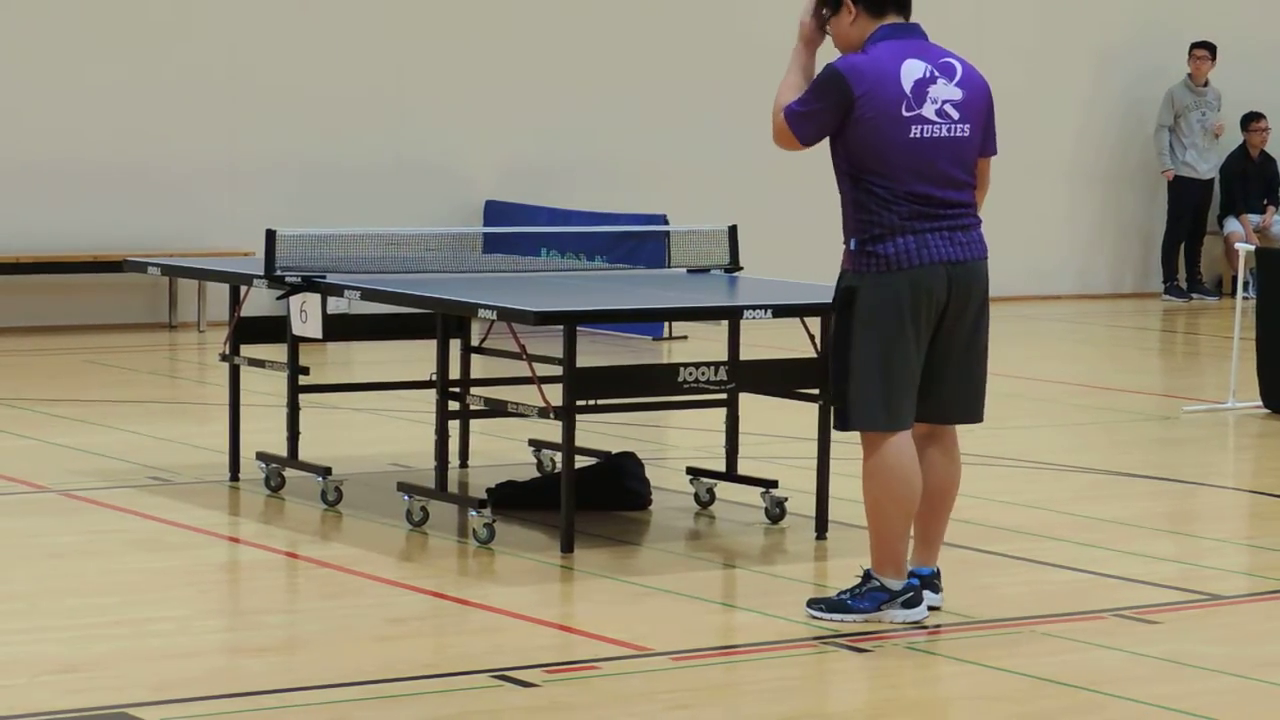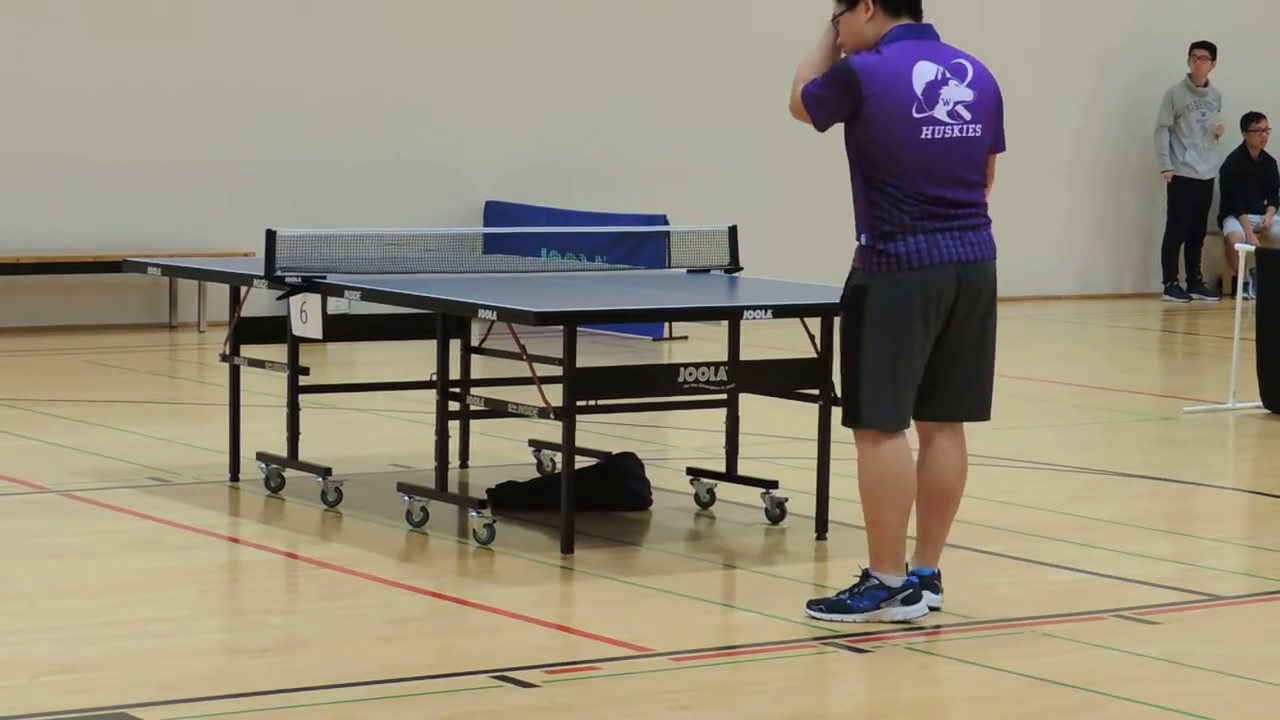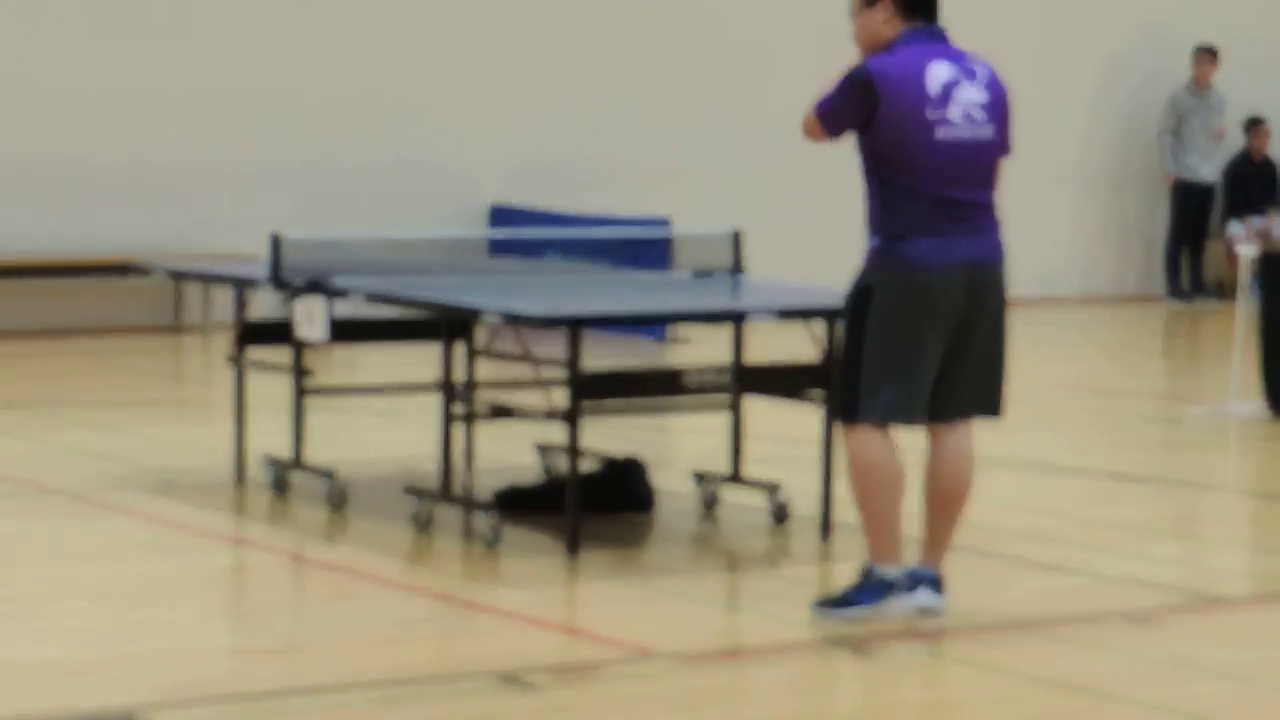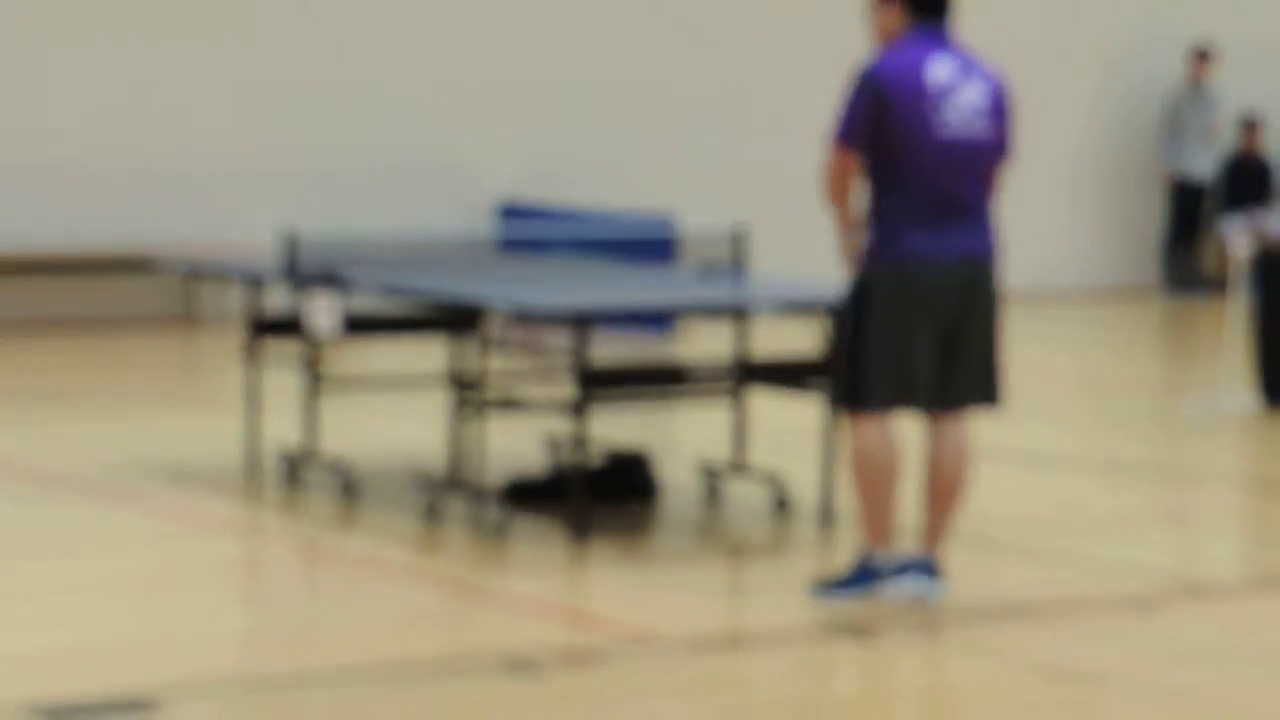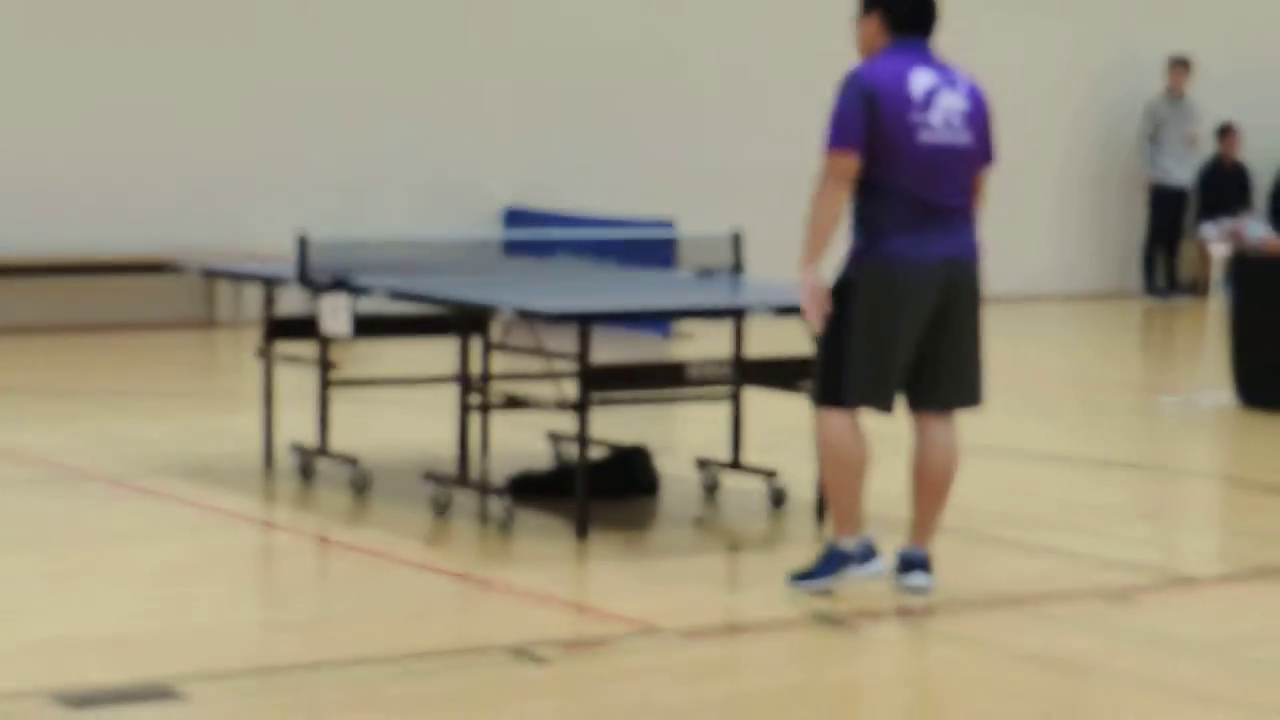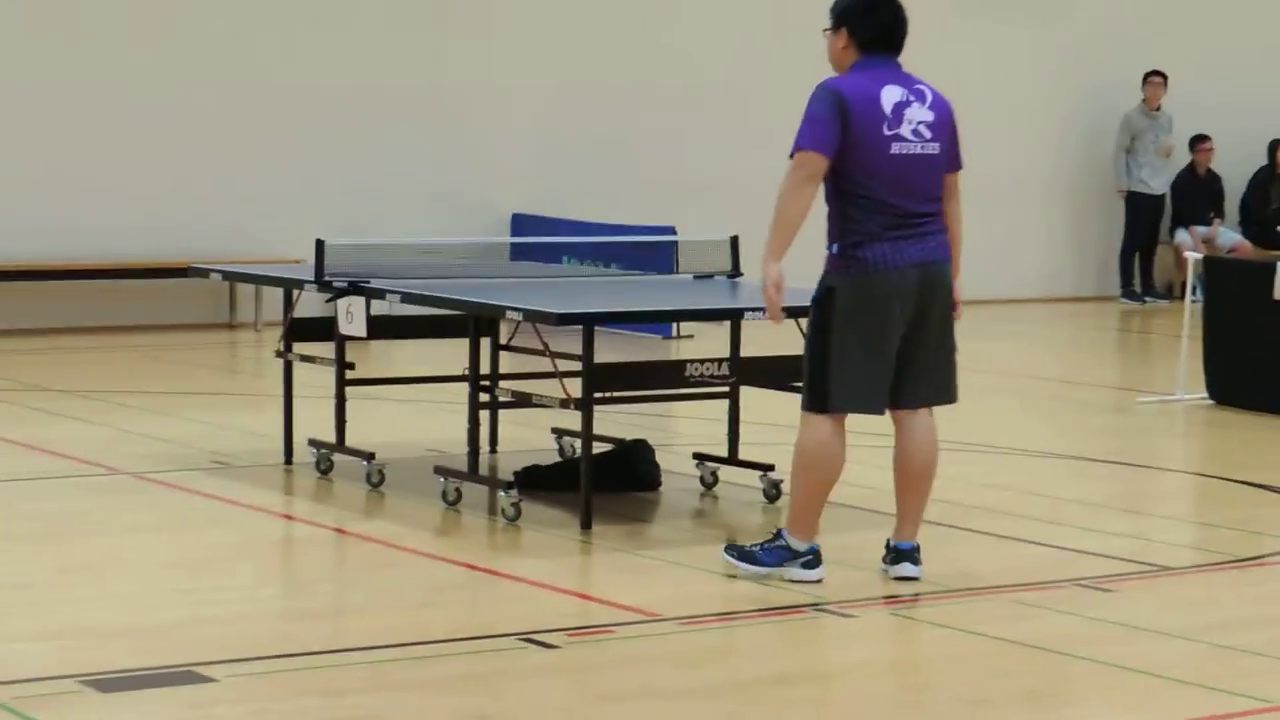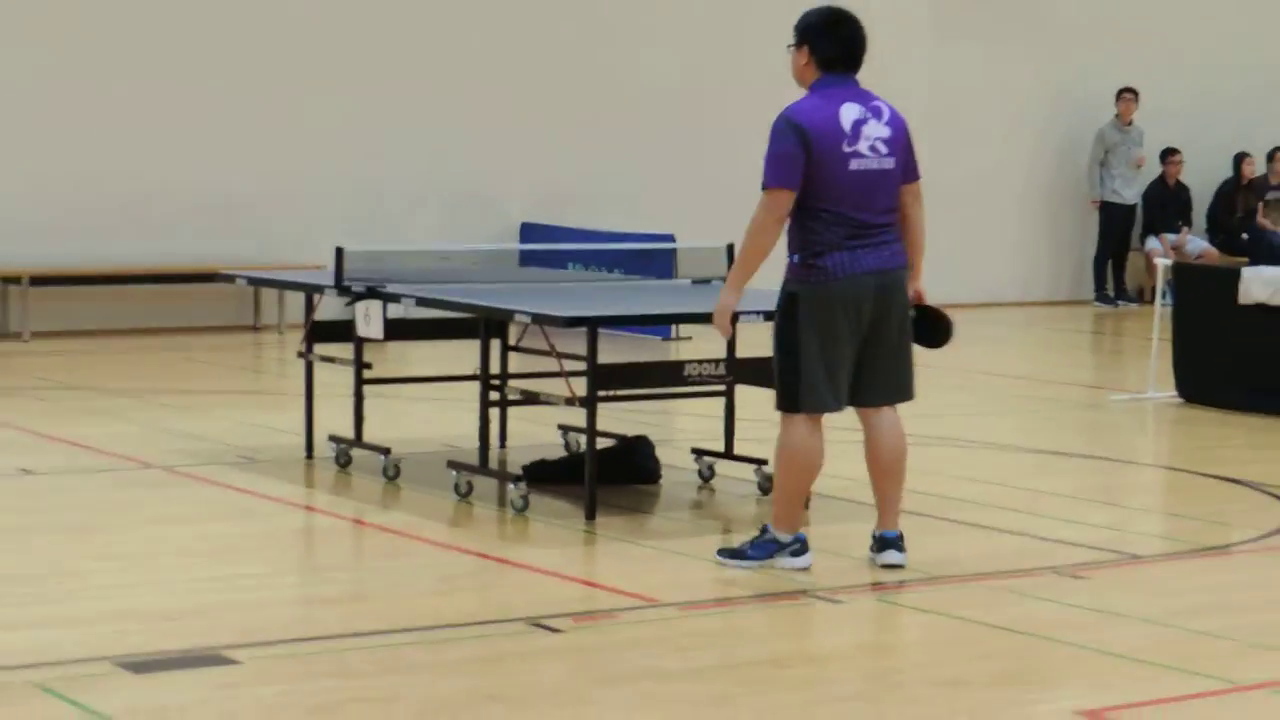
dt=0.2s
person 1, frame 1
left shoulder: (850, 75)
right shoulder: (968, 76)
left elbow: (785, 133)
left hip: (887, 271)
right hip: (964, 265)
left knee: (886, 429)
right knee: (936, 425)
left ankle: (892, 585)
right ankle: (925, 572)
person 1, frame 2
left shoulder: (863, 73)
right shoulder: (978, 75)
left elbow: (800, 102)
left hip: (897, 269)
right hip: (972, 264)
left knee: (880, 426)
right knee: (943, 424)
left ankle: (889, 582)
right ankle: (925, 572)
person 1, frame 3
left shoulder: (879, 75)
right shoulder: (987, 79)
left elbow: (814, 126)
left hip: (907, 270)
right hip: (980, 266)
left knee: (866, 417)
right knee: (952, 422)
left ankle: (886, 573)
right ankle: (930, 572)
person 1, frame 4
left shoulder: (885, 73)
right shoulder: (987, 80)
left elbow: (840, 172)
left wrist: (849, 226)
left hip: (903, 264)
right hip: (971, 260)
left knee: (866, 407)
right knee: (949, 412)
left ankle: (882, 558)
right ankle: (928, 558)
person 1, frame 5
left shoulder: (867, 83)
right shoulder: (967, 91)
left elbow: (839, 178)
right elbow: (975, 187)
left wrist: (811, 265)
left hip: (887, 268)
right hip: (956, 266)
left knee: (837, 402)
right knee: (936, 413)
left ankle: (850, 544)
right ankle: (918, 554)
person 1, frame 6
left shoulder: (838, 95)
right shoulder: (934, 101)
left elbow: (805, 177)
right elbow: (950, 195)
left wrist: (773, 260)
right wrist: (952, 273)
left hip: (863, 274)
right hip: (928, 271)
left knee: (824, 411)
right knee: (915, 410)
left ankle: (799, 546)
right ankle: (905, 546)
person 1, frame 7
left shoulder: (799, 120)
right shoulder: (890, 117)
left elbow: (774, 210)
right elbow: (910, 204)
left wrist: (734, 284)
right wrist: (914, 276)
left hip: (823, 281)
right hip: (884, 278)
left knee: (802, 412)
right knee: (880, 408)
left ankle: (785, 537)
right ankle: (889, 535)
person 2, frame 1
left shoulder: (1216, 95)
right shoulder: (1175, 93)
right elbow: (1162, 129)
left wrist: (1218, 131)
right wrist: (1166, 164)
left hip: (1207, 174)
right hip: (1182, 173)
left knee: (1198, 232)
right knee: (1177, 230)
left ankle: (1194, 282)
right ankle: (1170, 284)
person 2, frame 2
left shoulder: (1216, 96)
right shoulder: (1175, 93)
right elbow: (1161, 129)
left wrist: (1218, 132)
right wrist: (1165, 165)
left hip: (1207, 174)
right hip: (1182, 174)
left knee: (1198, 233)
right knee: (1176, 231)
left ankle: (1194, 282)
right ankle: (1170, 284)
person 2, frame 3
left shoulder: (1218, 100)
right shoulder: (1179, 97)
right elbow: (1166, 133)
left wrist: (1221, 134)
right wrist: (1170, 169)
left hip: (1209, 178)
right hip: (1185, 177)
left knee: (1200, 234)
right knee: (1180, 233)
left ankle: (1197, 284)
right ankle: (1175, 286)
person 2, frame 4
left shoulder: (1212, 98)
right shoulder: (1180, 97)
right elbow: (1168, 132)
left wrist: (1214, 132)
right wrist: (1169, 167)
left hip: (1203, 173)
right hip: (1182, 174)
left knee: (1194, 226)
right knee: (1179, 226)
left ankle: (1191, 276)
right ankle: (1174, 278)
person 2, frame 5
left shoulder: (1191, 107)
right shoulder: (1156, 105)
right elbow: (1145, 140)
left wrist: (1194, 139)
right wrist: (1149, 174)
left hip: (1183, 180)
right hip: (1162, 181)
left knee: (1175, 235)
right knee: (1158, 233)
left ankle: (1172, 282)
right ankle: (1151, 283)
person 2, frame 6
left shoulder: (1167, 119)
right shoulder: (1131, 117)
right elbow: (1120, 151)
left wrist: (1169, 150)
right wrist: (1122, 185)
left hip: (1159, 189)
right hip: (1137, 189)
left knee: (1151, 242)
right knee: (1133, 240)
left ankle: (1148, 286)
right ankle: (1127, 288)
person 2, frame 7
left shoulder: (1139, 133)
right shoulder: (1105, 131)
right elbow: (1094, 164)
left wrist: (1141, 161)
right wrist: (1096, 195)
left hip: (1131, 199)
right hip: (1111, 199)
left knee: (1123, 249)
right knee: (1106, 247)
left ankle: (1120, 290)
right ankle: (1100, 292)
